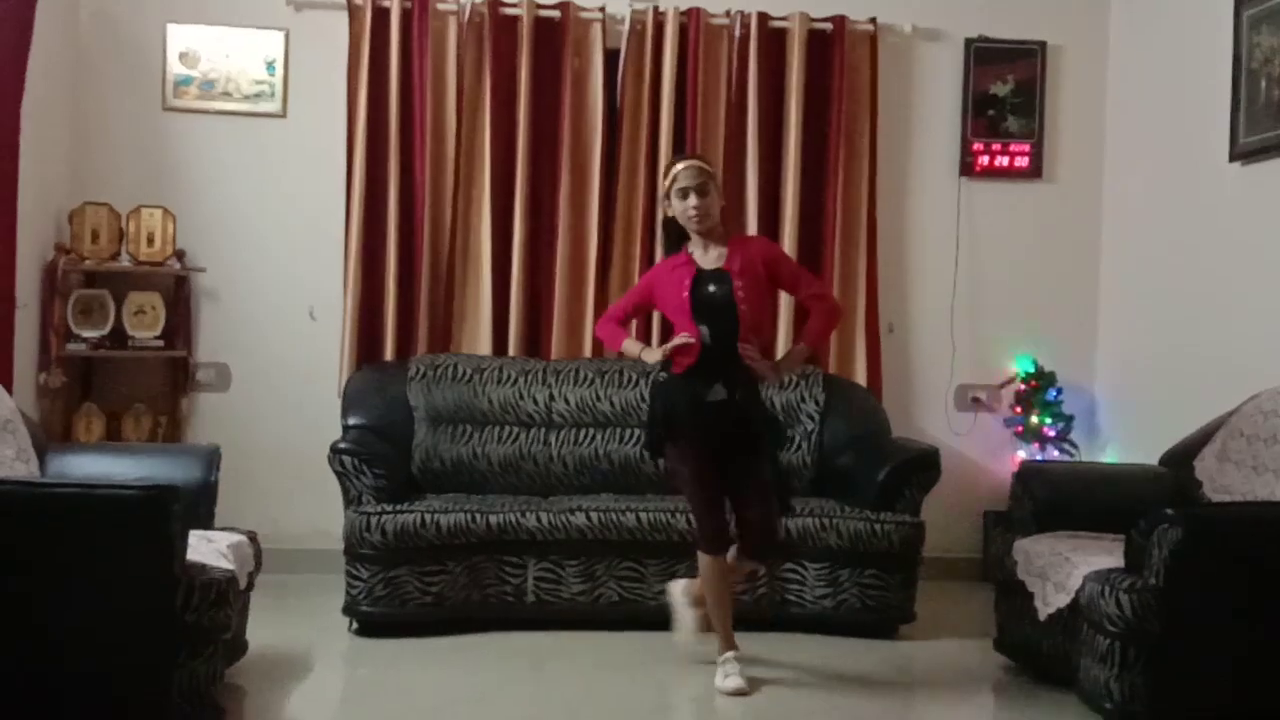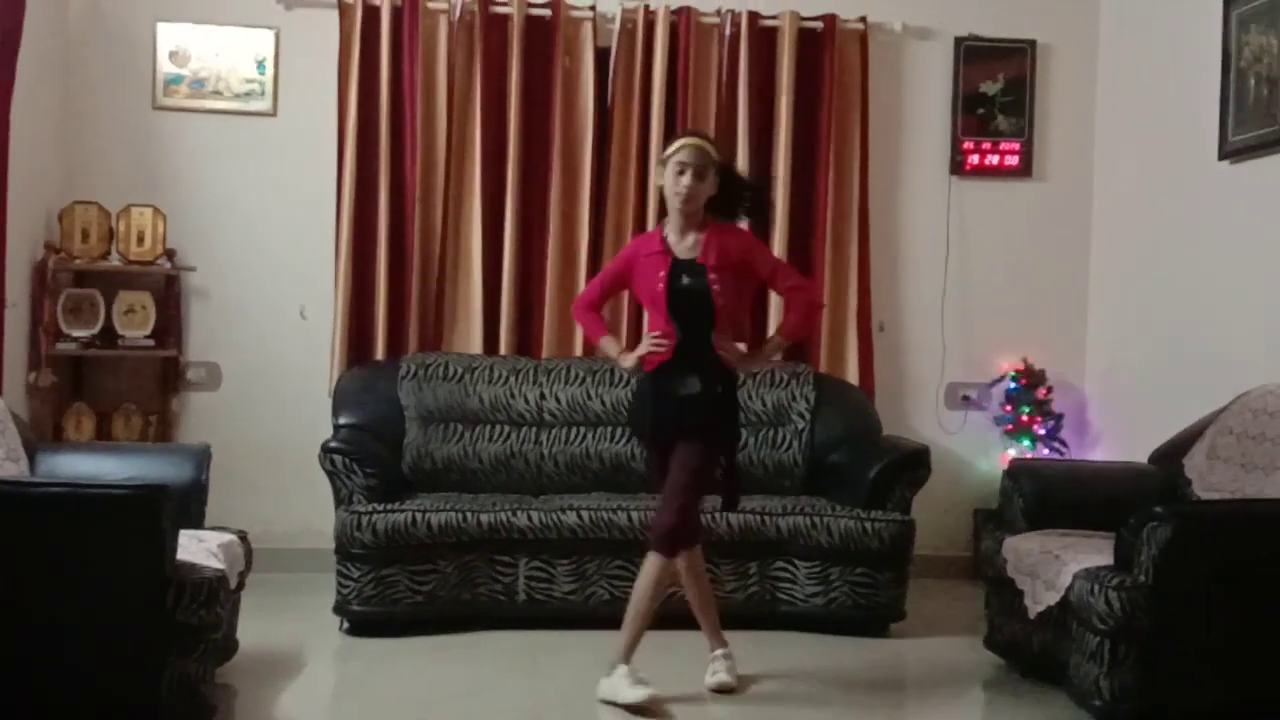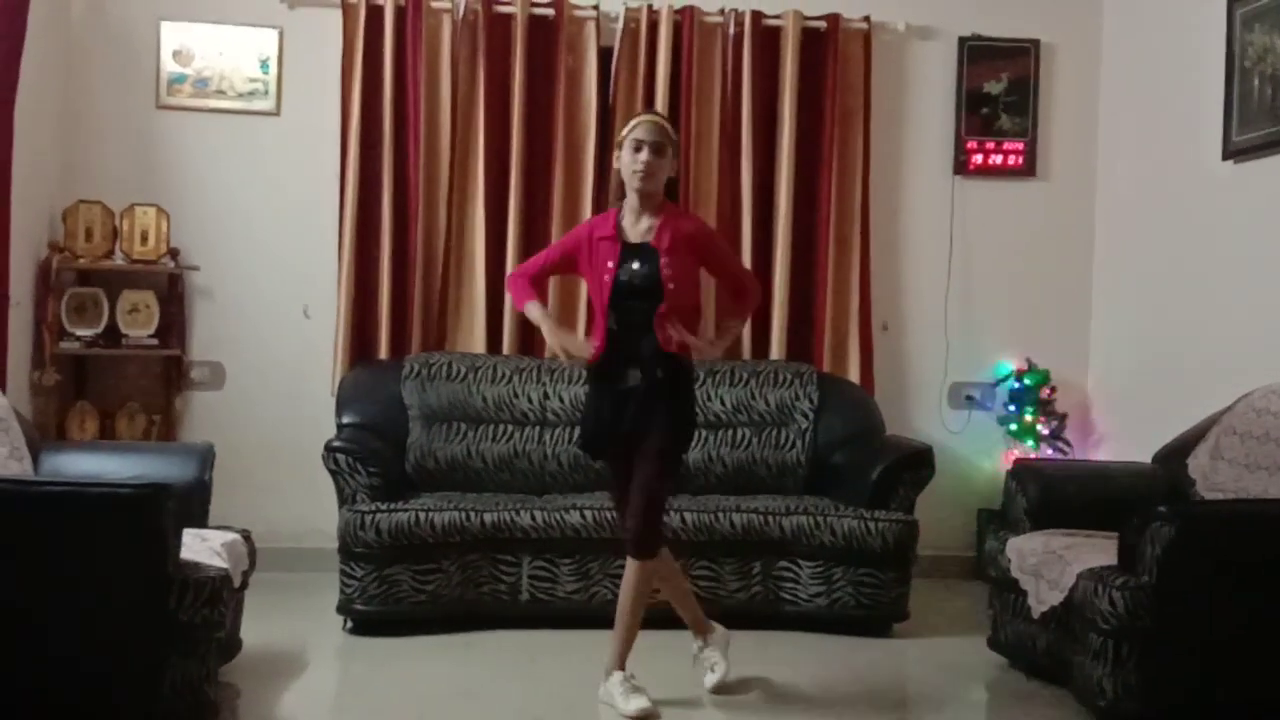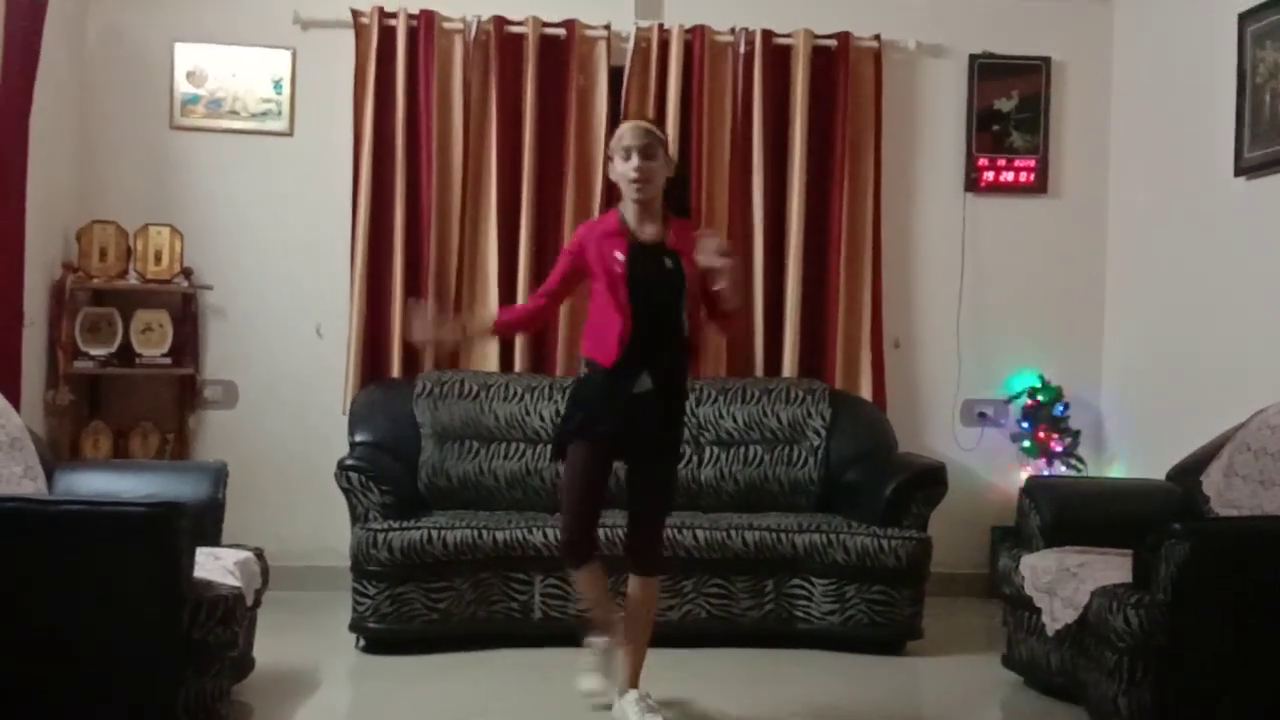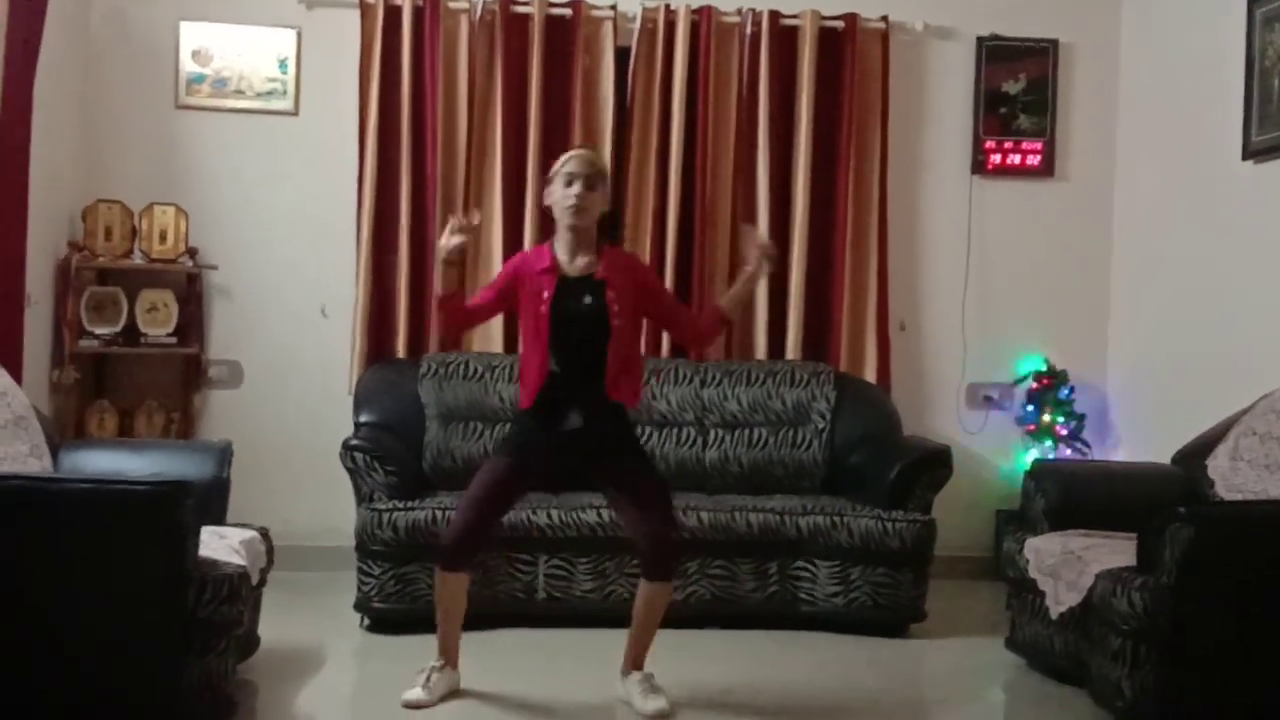
dt=0.5s
person 1, frame 1
left shoulder: (758, 253)
right shoulder: (665, 273)
left elbow: (823, 305)
right elbow: (608, 323)
left wrist: (785, 364)
right wrist: (648, 353)
left hip: (741, 405)
right hip: (684, 404)
left knee: (761, 535)
right knee: (712, 528)
left ankle: (695, 592)
right ankle: (726, 652)
person 1, frame 2
left shoulder: (736, 245)
right shoulder: (641, 250)
left elbow: (805, 298)
right elbow: (586, 306)
left wrist: (759, 358)
right wrist: (624, 355)
left hip: (710, 399)
right hip: (660, 395)
left knee: (667, 527)
right knee: (682, 528)
left ankle: (619, 667)
right ankle: (717, 647)
person 1, frame 3
left shoulder: (690, 232)
right shoulder: (592, 235)
left elbow: (747, 291)
right elbow: (522, 279)
left wrist: (717, 343)
right wrist: (553, 332)
left hip: (665, 391)
right hip: (610, 389)
left knee: (640, 530)
right knee: (640, 530)
right ankle: (705, 631)
person 1, frame 4
left shoulder: (688, 237)
right shoulder: (598, 236)
left elbow: (719, 312)
right elbow: (538, 308)
left wrist: (718, 278)
right wrist: (460, 329)
left hip: (662, 400)
right hip: (604, 391)
left knee: (646, 542)
right knee: (577, 536)
right ankle: (608, 631)
person 1, frame 5
left shoulder: (629, 271)
right shoulder: (527, 267)
left elbow: (693, 331)
right elbow: (458, 321)
left wrist: (749, 278)
right wrist: (446, 262)
left hip: (606, 426)
right hip: (538, 426)
left knee: (661, 548)
right knee: (456, 540)
left ankle: (634, 673)
right ankle: (446, 666)
